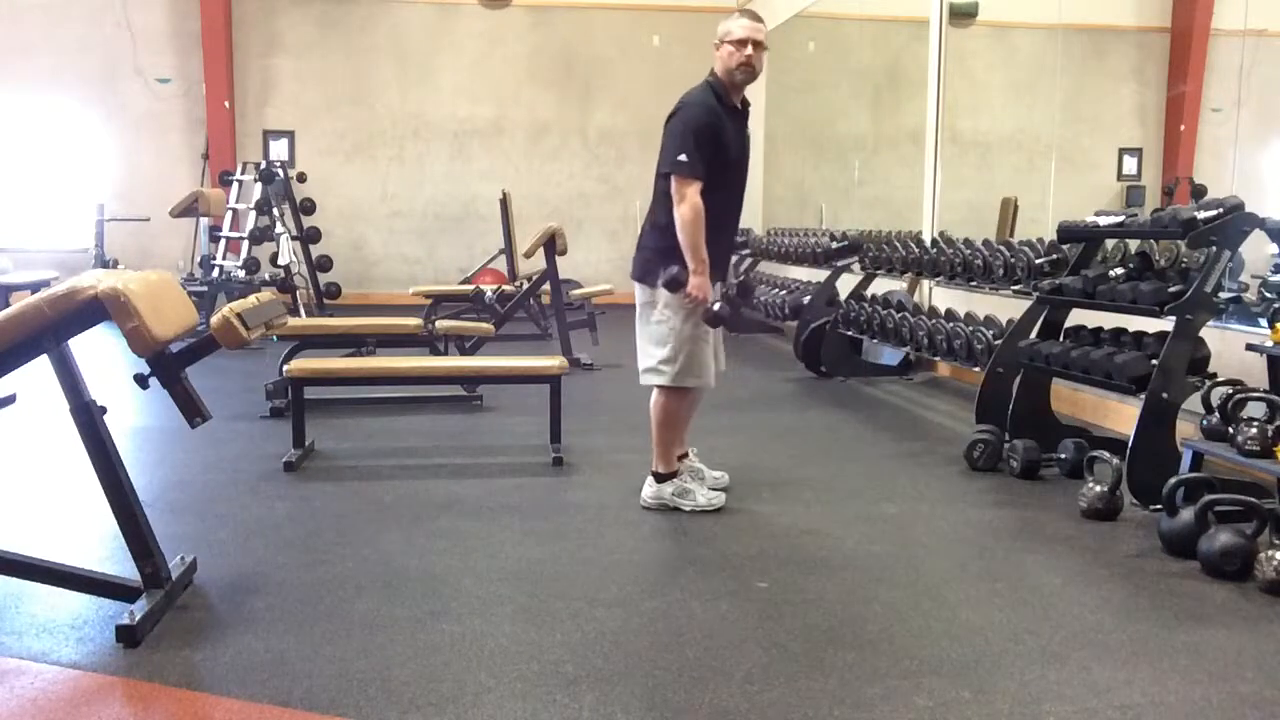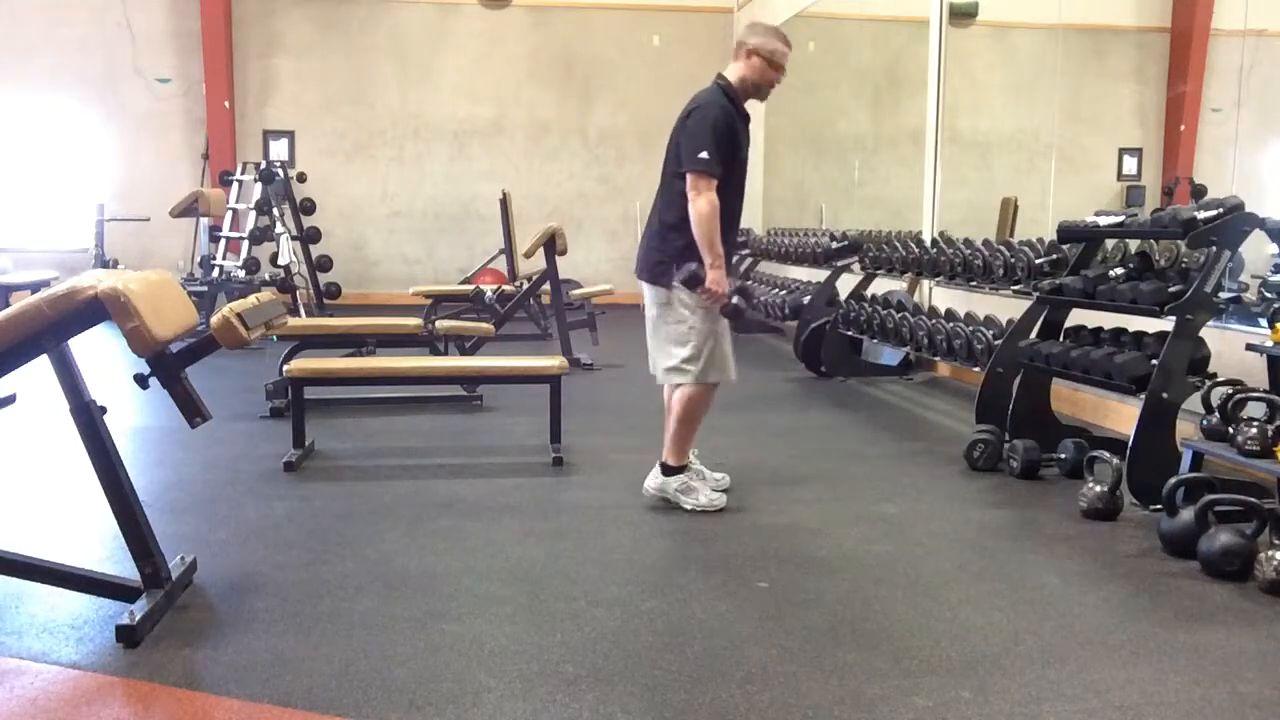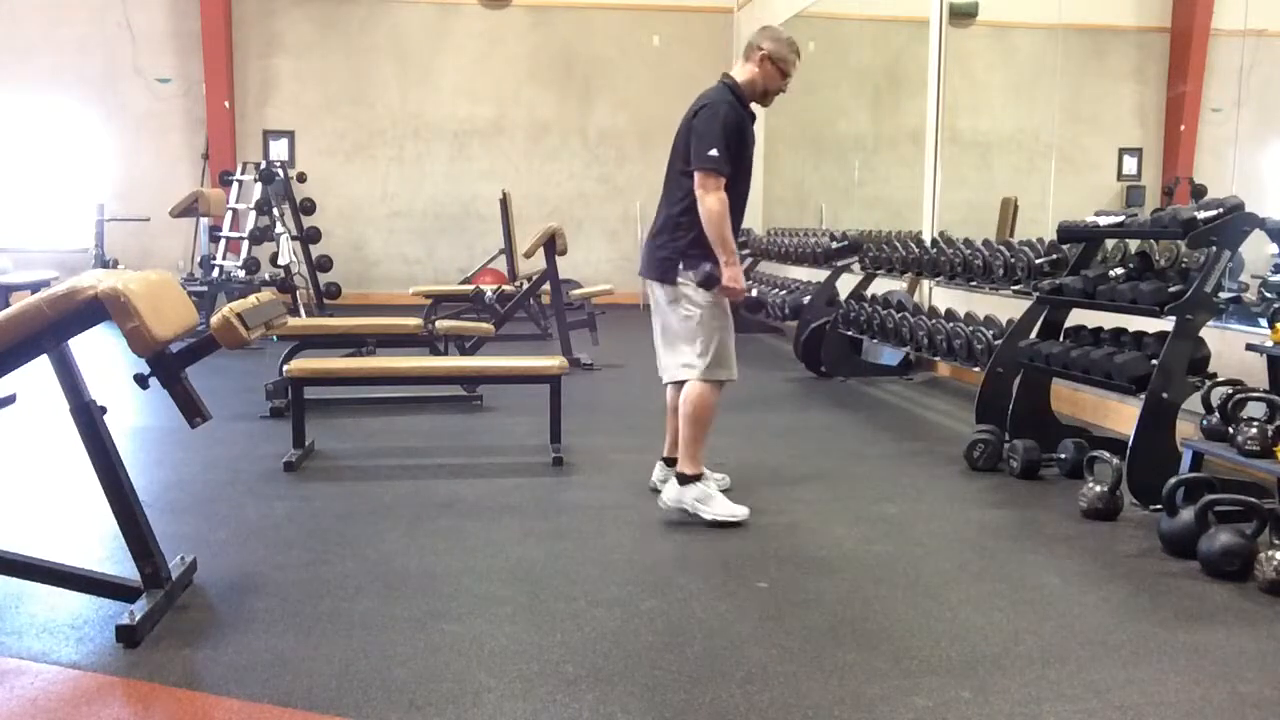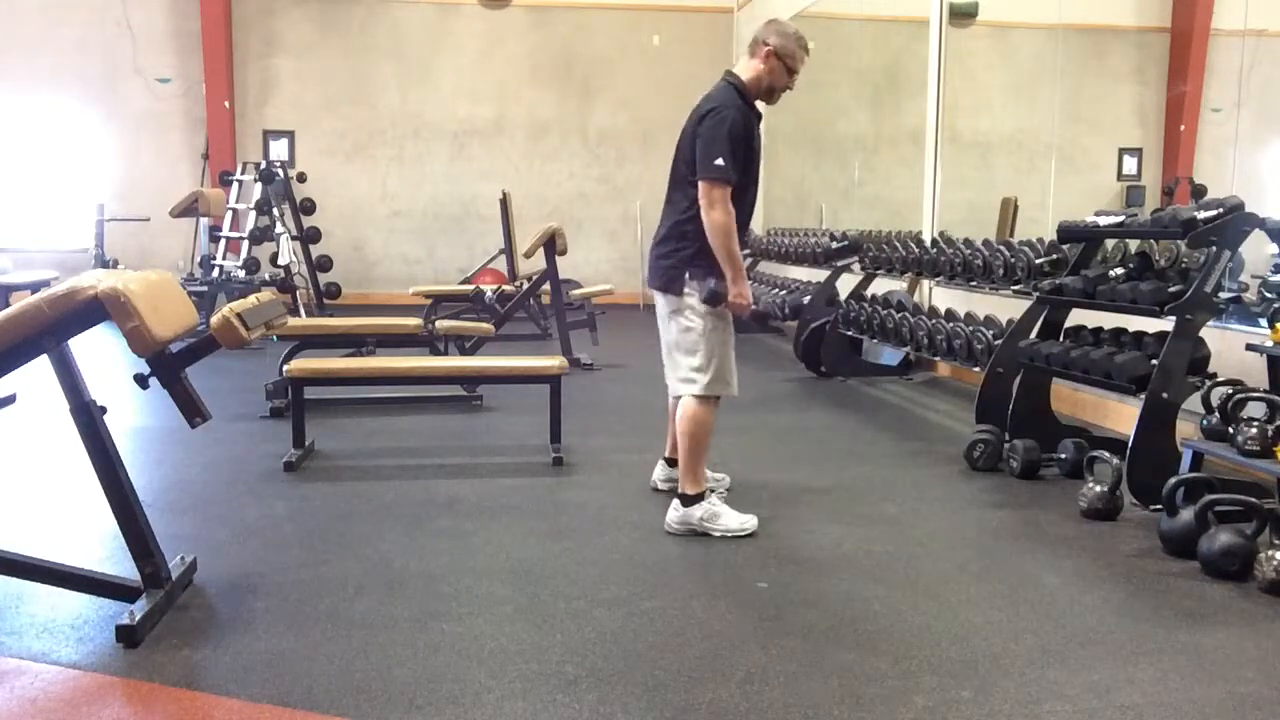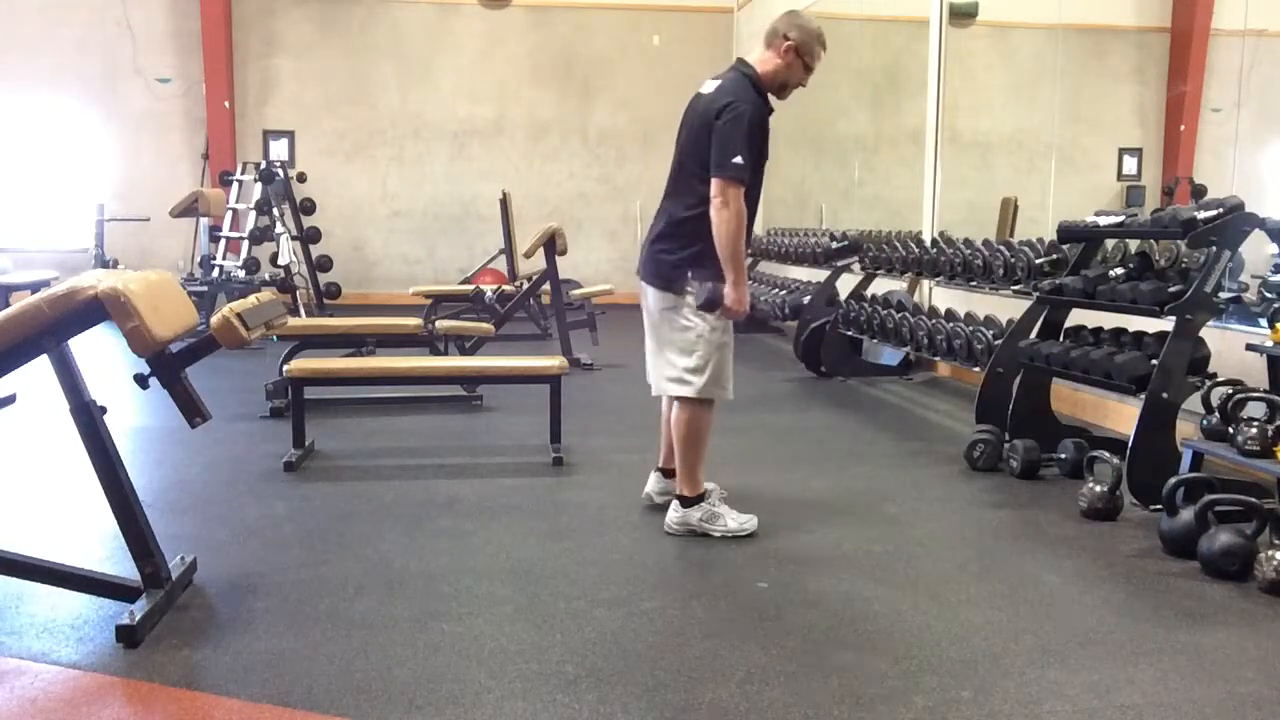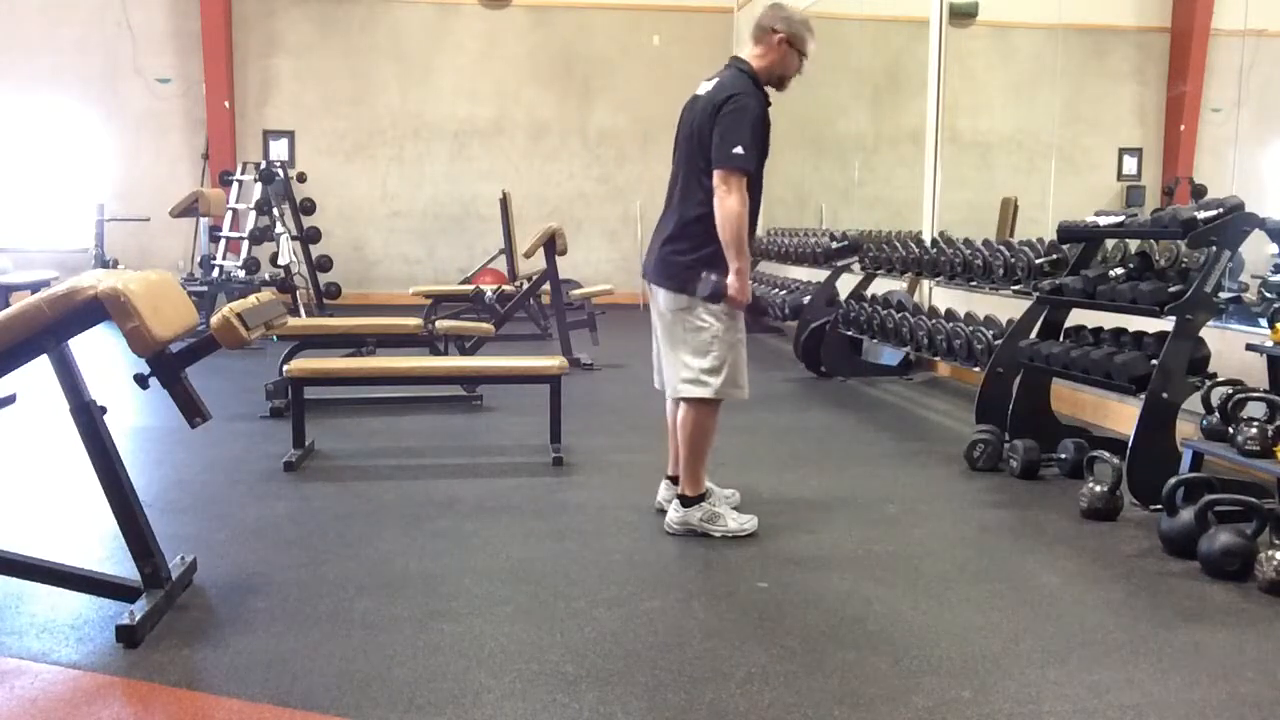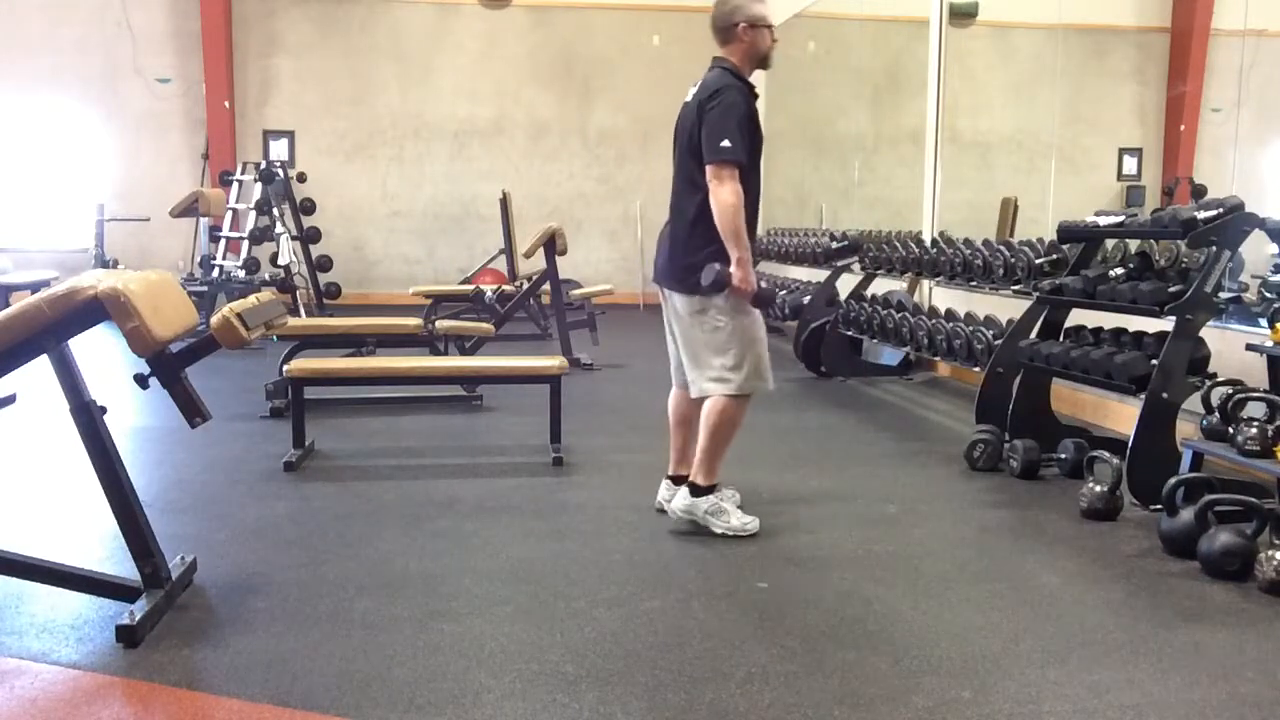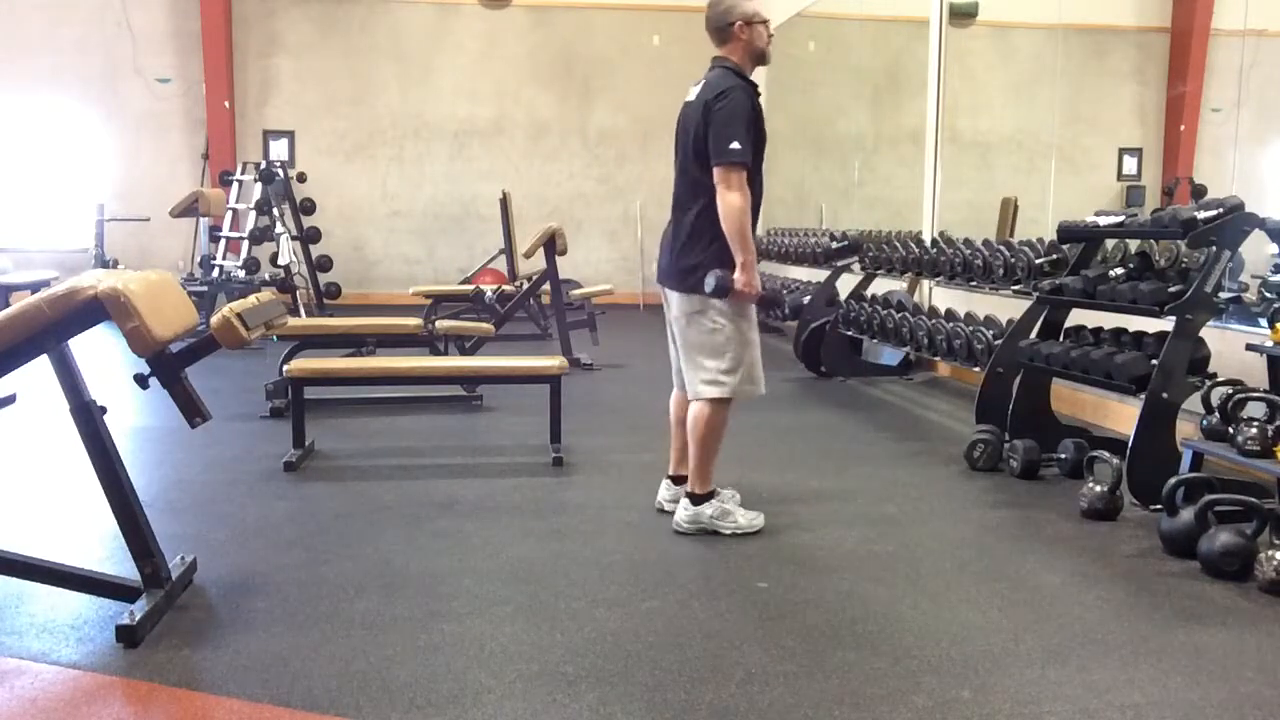
dt=0.3s
person 1, frame 1
left shoulder: (737, 110)
right shoulder: (697, 110)
right elbow: (685, 196)
right wrist: (698, 272)
left hip: (698, 266)
right hip: (675, 268)
left knee: (697, 372)
right knee: (676, 374)
left ankle: (679, 458)
right ankle: (663, 480)
person 1, frame 2
left shoulder: (732, 112)
right shoulder: (711, 110)
right elbow: (700, 194)
left wrist: (714, 264)
right wrist: (715, 266)
left hip: (685, 262)
right hip: (682, 265)
left knee: (689, 371)
right knee: (701, 371)
left ankle: (679, 461)
right ankle: (669, 472)
person 1, frame 3
left shoulder: (730, 109)
right shoulder: (719, 108)
right elbow: (708, 191)
left wrist: (722, 261)
right wrist: (730, 263)
left hip: (681, 258)
right hip: (688, 262)
left knee: (686, 367)
right knee: (704, 370)
left ankle: (673, 463)
right ankle: (688, 483)
person 1, frame 4
left shoulder: (732, 106)
right shoulder: (726, 112)
right elbow: (713, 202)
left wrist: (729, 272)
right wrist: (736, 278)
left hip: (684, 265)
right hip: (694, 270)
left knee: (690, 376)
right knee: (703, 385)
left ankle: (672, 465)
right ankle: (691, 502)
person 1, frame 5
left shoulder: (721, 87)
right shoulder: (744, 105)
right elbow: (724, 200)
right wrist: (735, 281)
left hip: (667, 257)
right hip: (691, 268)
left knee: (681, 380)
right knee: (697, 386)
left ankle: (667, 475)
right ankle: (689, 503)
person 1, frame 6
left shoulder: (715, 86)
right shoulder: (744, 99)
right elbow: (728, 190)
right wrist: (739, 270)
left hip: (671, 260)
right hip: (700, 268)
left knee: (687, 382)
right knee: (706, 386)
left ankle: (677, 482)
right ankle: (690, 504)
person 1, frame 7
left shoulder: (706, 90)
right shoulder: (729, 93)
right elbow: (723, 183)
right wrist: (741, 261)
left hip: (679, 262)
right hip: (710, 268)
left knee: (691, 379)
right knee: (735, 381)
left ankle: (678, 481)
right ankle: (699, 491)
person 1, frame 8
left shoulder: (706, 89)
right shoulder: (734, 95)
right elbow: (730, 188)
right wrist: (746, 265)
left hip: (683, 262)
right hip: (711, 269)
left knee: (692, 380)
right knee: (718, 385)
left ankle: (678, 482)
right ankle: (699, 502)
